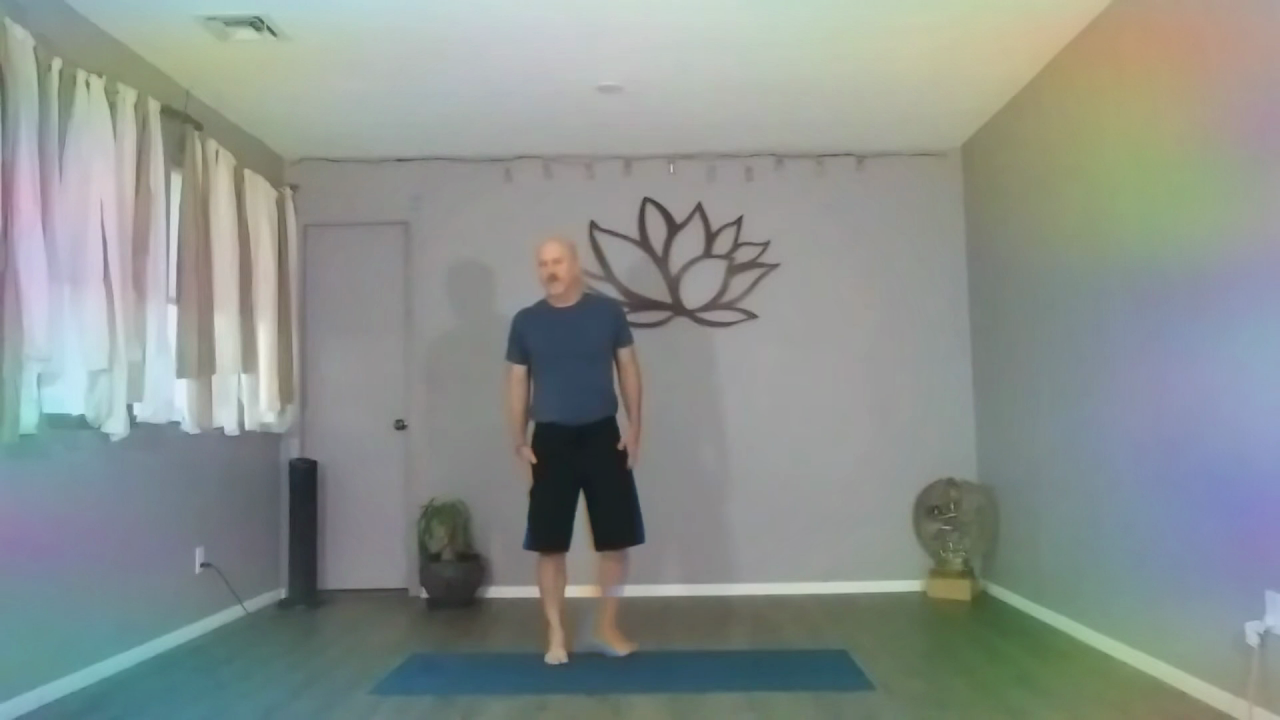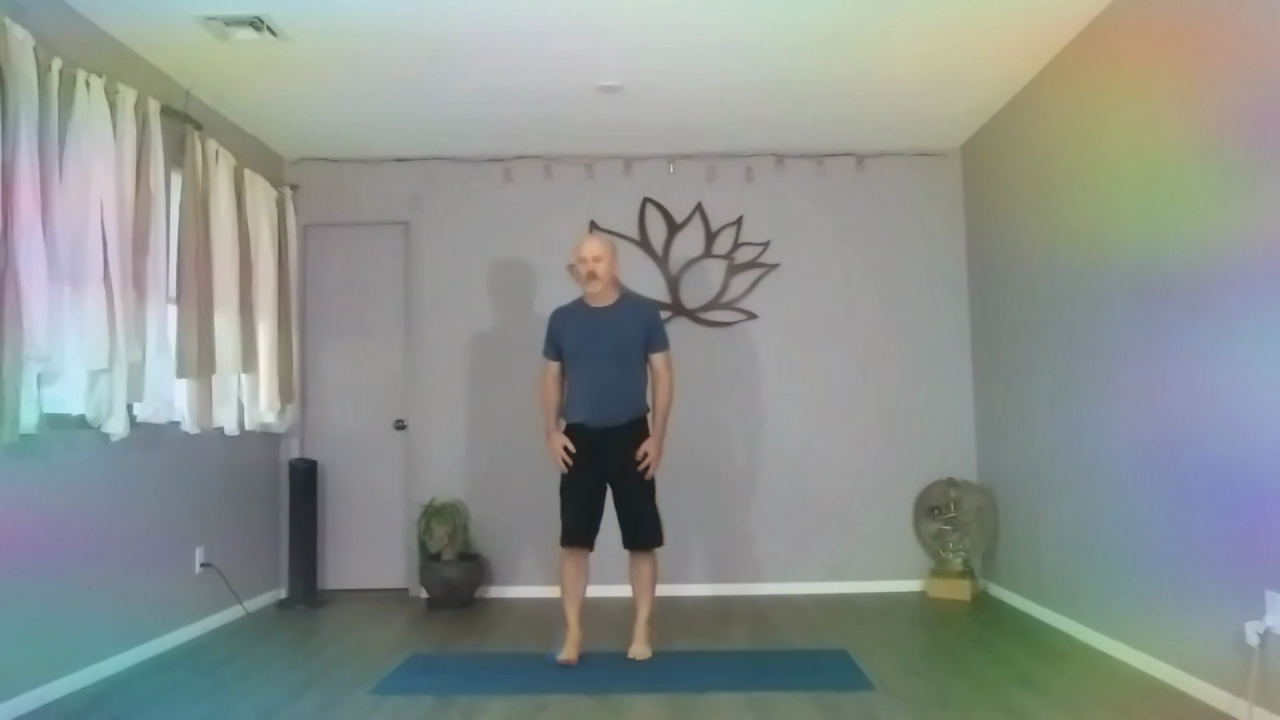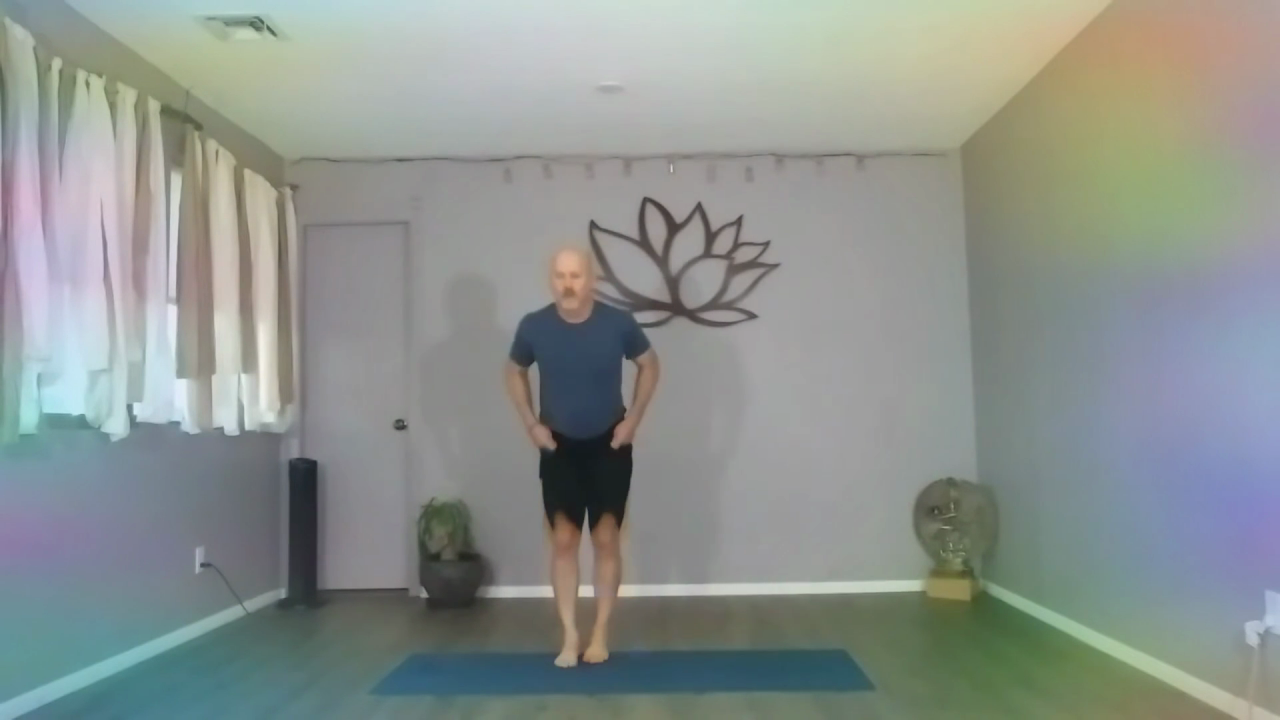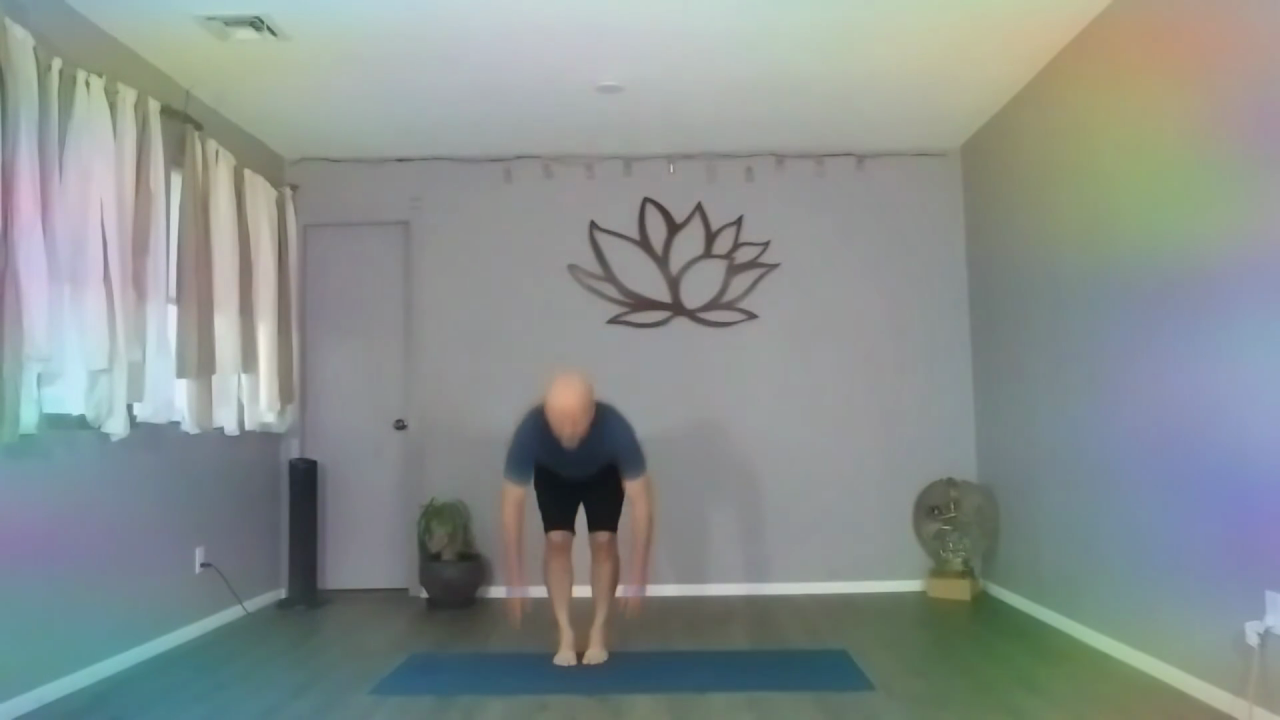
dt=0.7s
person 1, frame 1
left shoulder: (608, 312)
right shoulder: (526, 321)
left elbow: (628, 368)
right elbow: (518, 383)
left wrist: (634, 426)
right wrist: (520, 442)
left hip: (602, 436)
right hip: (551, 439)
left knee: (616, 538)
right knee: (549, 545)
left ankle: (607, 626)
right ankle: (556, 634)
person 1, frame 2
left shoulder: (643, 313)
right shoulder: (562, 319)
left elbow: (662, 375)
right elbow: (552, 378)
left wrist: (657, 436)
right wrist: (552, 430)
left hip: (630, 438)
right hip: (580, 439)
left knee: (642, 541)
right knee: (574, 541)
left ankle: (641, 631)
right ankle: (573, 633)
person 1, frame 3
left shoulder: (619, 323)
right shoulder: (533, 327)
left elbow: (649, 367)
right elbow: (514, 373)
left wrist: (633, 419)
right wrist: (531, 424)
left hip: (609, 443)
right hip: (559, 446)
left knee: (605, 537)
right knee: (563, 538)
left ankle: (600, 633)
right ankle: (570, 636)
person 1, frame 4
left shoulder: (615, 429)
right shoulder: (530, 431)
left elbow: (641, 502)
right elbow: (512, 505)
left wrist: (637, 579)
right wrist: (515, 583)
left hip: (603, 475)
right hip: (551, 474)
left knee: (603, 540)
right knee: (557, 540)
left ankle: (598, 632)
right ankle: (565, 634)
